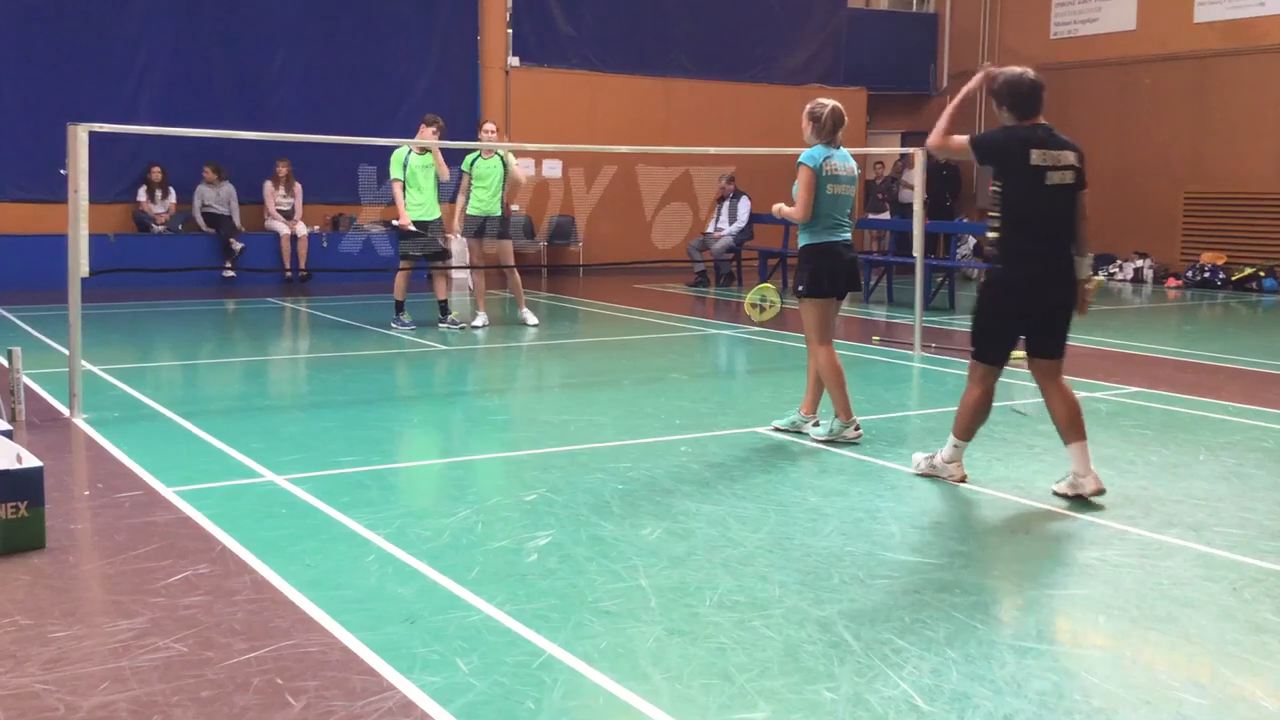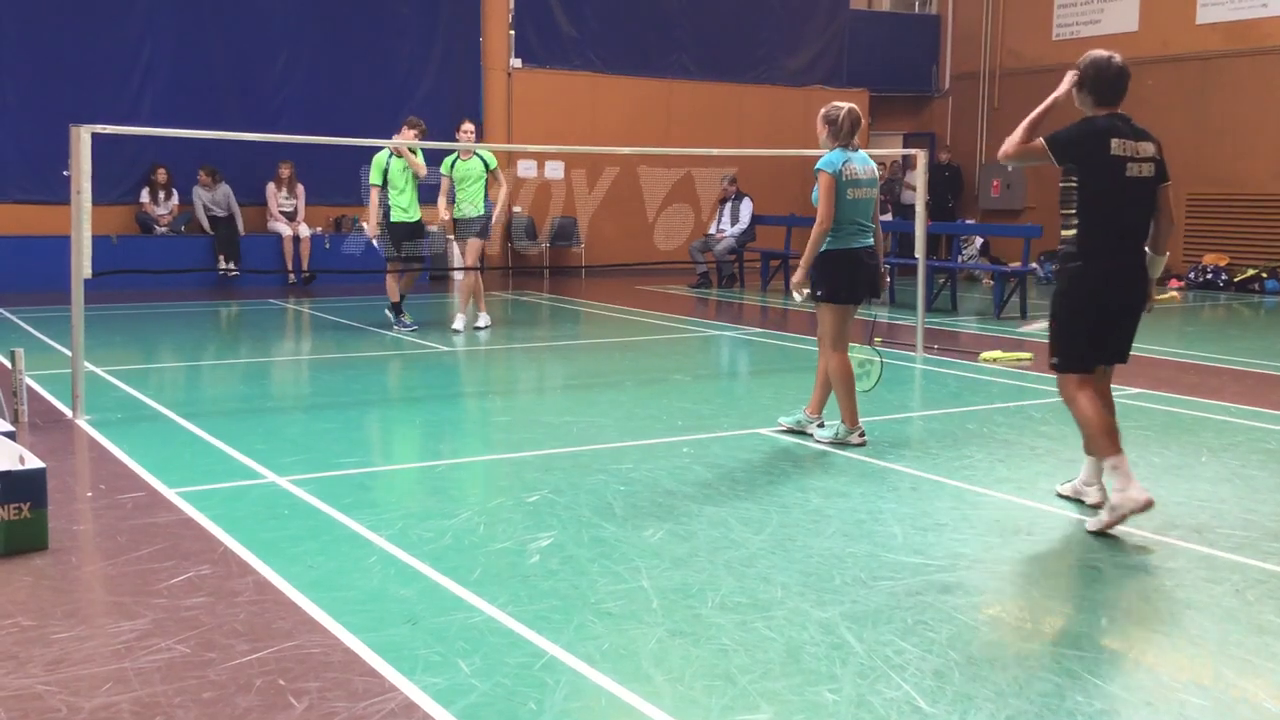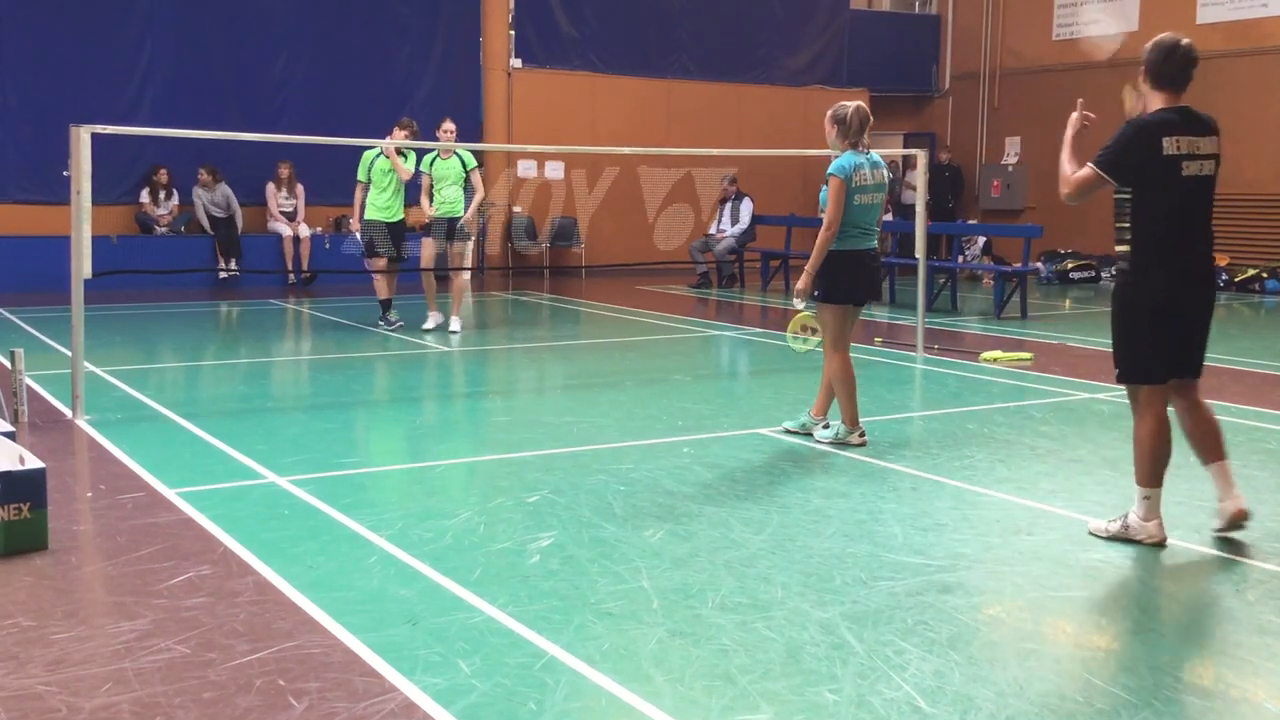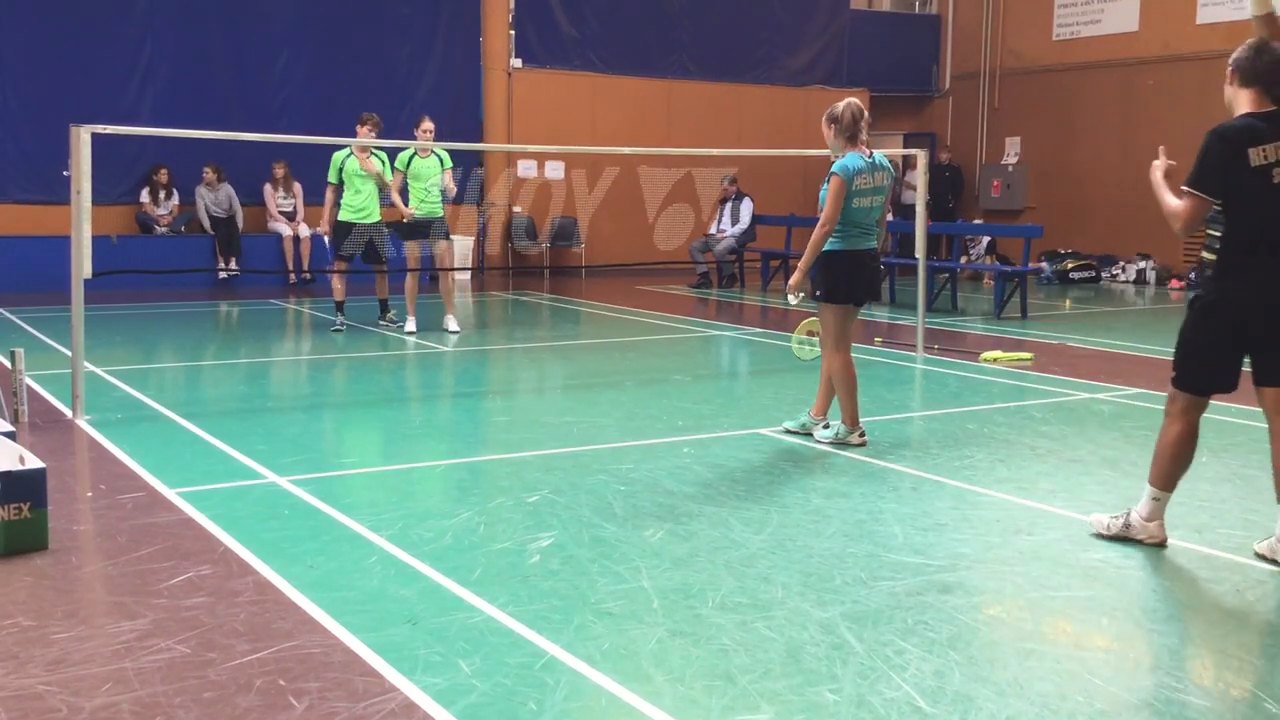
dt=0.5s
person 1, frame 1
left shoulder: (1006, 142)
right shoulder: (1069, 151)
left elbow: (936, 144)
right elbow: (1082, 220)
left wrist: (965, 92)
right wrist: (1082, 275)
left hip: (1012, 278)
right hip: (1058, 281)
left knee: (983, 373)
right knee: (1050, 375)
left ankle: (949, 459)
right ankle: (1083, 472)
person 1, frame 2
left shoulder: (1087, 133)
right shoulder: (1148, 142)
left elbow: (1011, 151)
right elbow: (1166, 217)
left wrist: (1052, 100)
right wrist: (1151, 271)
left hip: (1085, 276)
right hip: (1129, 278)
left knee: (1076, 385)
right knee: (1096, 380)
left ankle: (1125, 488)
right ankle: (1091, 481)
person 1, frame 3
left shoulder: (1140, 132)
right shoulder: (1208, 130)
left elbow: (1071, 189)
left wrist: (1070, 132)
left hip: (1146, 283)
right hip: (1197, 281)
left knee: (1148, 400)
right knee: (1186, 393)
left ankle: (1145, 519)
right ankle: (1228, 496)
person 1, frame 4
left shoulder: (1227, 138)
left elbow: (1184, 221)
left wrist: (1158, 179)
left hip: (1228, 294)
left knee: (1183, 407)
left ankle: (1146, 519)
person 2, frame 1
left shoulder: (811, 158)
right shoulder: (848, 160)
left elbow: (801, 214)
left wrist: (781, 209)
left hip: (818, 256)
right hip: (844, 253)
left knee: (821, 343)
right knee: (817, 340)
left ankle: (845, 421)
right ankle: (807, 415)
person 2, frame 2
left shoulder: (830, 163)
right shoulder: (868, 163)
left elbow: (824, 223)
right elbow: (875, 221)
left wrist: (803, 266)
right wrist: (879, 263)
left hip: (839, 260)
right hip: (864, 258)
left knee: (835, 347)
right knee: (828, 342)
left ankle: (851, 427)
right ankle: (812, 415)
person 2, frame 3
left shoulder: (842, 166)
right shoulder: (880, 165)
left elbow: (831, 227)
left wrist: (808, 272)
left hip: (840, 262)
right hip: (867, 261)
left knee: (836, 349)
right knee: (835, 346)
left ankle: (851, 427)
right ankle: (817, 417)
person 2, frame 4
left shoulder: (843, 168)
right shoulder: (883, 165)
left elbow: (827, 225)
right elbow: (882, 221)
left wrist: (801, 269)
left hip: (838, 262)
right hip: (866, 261)
left knee: (837, 348)
right knee: (832, 345)
left ankle: (851, 427)
right ankle: (817, 416)
person 3, frame 1
left shoulder: (434, 154)
right shoulder: (401, 154)
left elbow: (445, 177)
right elbow: (397, 187)
left wrist: (435, 148)
right wrist: (402, 215)
left hip: (434, 219)
right hip: (413, 220)
left knee: (440, 268)
right knee: (406, 267)
left ankle: (444, 315)
right ankle: (399, 314)
person 3, frame 2
left shoulder: (415, 153)
right shoulder: (382, 158)
left elbow: (422, 172)
right elbow: (374, 192)
left wrist: (404, 150)
right wrist: (372, 223)
left hip: (415, 219)
right hip: (395, 220)
left knee: (414, 267)
right knee: (394, 268)
left ankle: (394, 306)
right ankle: (399, 315)
person 3, frame 3
left shoulder: (409, 156)
right shoulder: (370, 155)
left elbow: (405, 176)
right elbow: (360, 188)
left wrist: (392, 152)
right wrist: (355, 218)
left hip: (397, 219)
right hip: (373, 219)
left knee: (393, 267)
right knee: (379, 265)
left ankle: (385, 313)
right ankle: (387, 312)
person 3, frame 4
left shoulder: (381, 157)
right shoulder: (340, 157)
left elbow: (390, 188)
right elbow: (331, 190)
left wrist: (376, 173)
right wrist: (325, 220)
left hip: (373, 221)
right hip: (346, 220)
left knee: (381, 268)
right knee: (340, 267)
left ankle: (385, 313)
right ankle: (339, 315)
person 4, frame 1
left shoulder: (504, 158)
right shoulder: (470, 160)
left elbow: (520, 180)
right elbow: (463, 192)
left wrist: (508, 156)
right wrist: (456, 217)
left hip: (498, 216)
right hip: (473, 216)
left knee: (509, 266)
right knee: (476, 266)
left ankle: (523, 309)
right ankle: (481, 313)
person 4, frame 2
left shoulder: (485, 157)
right shoulder: (449, 162)
left elbow: (502, 186)
right elbow: (443, 195)
left wrist: (497, 211)
right wrist: (442, 211)
left hip: (480, 217)
right hip: (459, 218)
left knee: (469, 266)
right knee: (473, 269)
left ankle: (461, 315)
right ankle: (483, 314)
person 4, frame 3
left shoulder: (465, 157)
right shoulder: (428, 160)
left elbow: (480, 190)
right elbow: (424, 194)
left wrist: (470, 214)
right wrist: (426, 209)
left hip: (458, 218)
right hip: (436, 219)
left knee: (457, 270)
right knee: (426, 268)
left ankle: (455, 317)
right ankle: (433, 313)
person 4, frame 4
left shoulder: (443, 156)
right shoulder: (404, 157)
left elbow: (450, 191)
right elbow: (394, 191)
left wrist: (450, 190)
right wrist: (403, 209)
left hip: (438, 218)
right hip: (414, 219)
left knee: (445, 269)
right knee: (413, 270)
left ankle: (449, 317)
right ankle: (410, 318)
